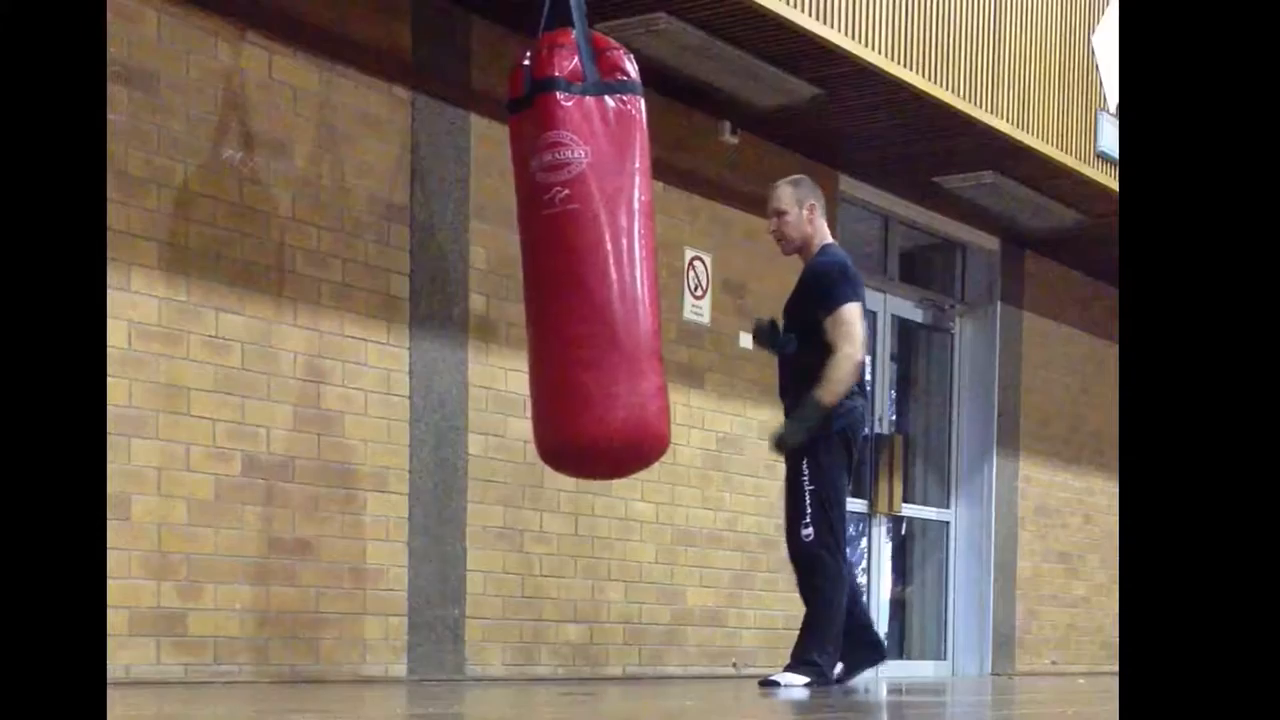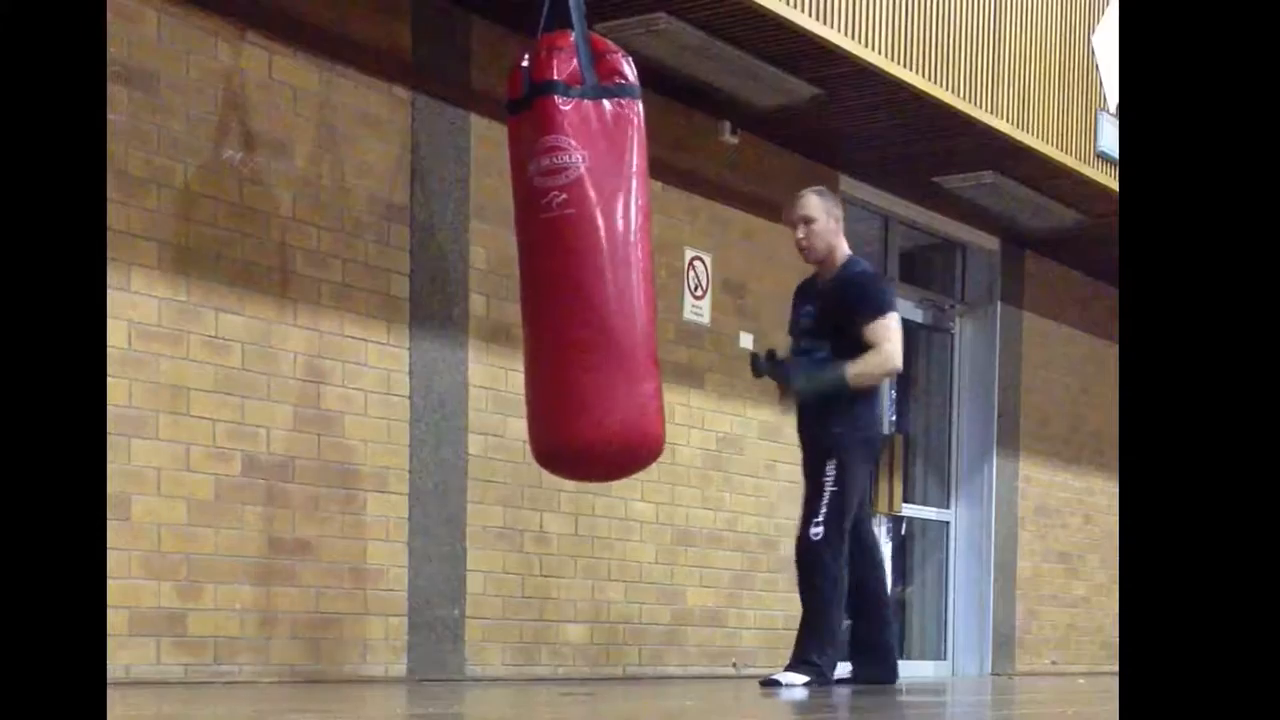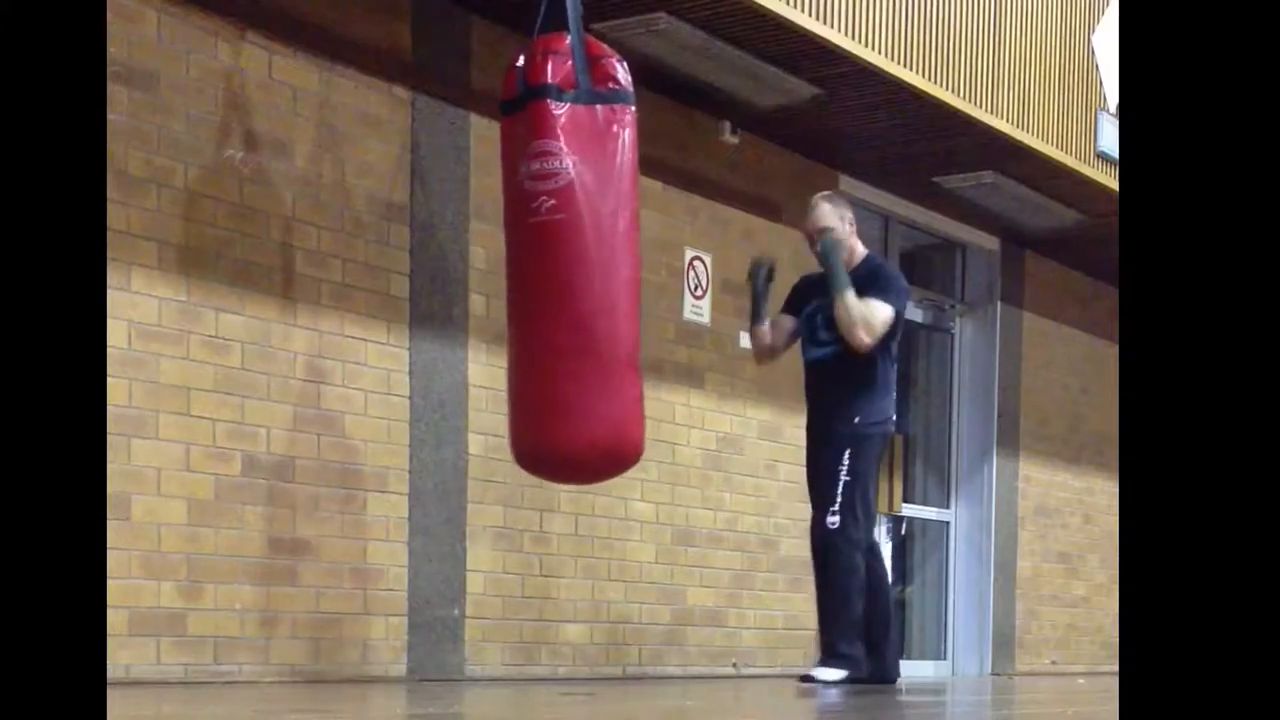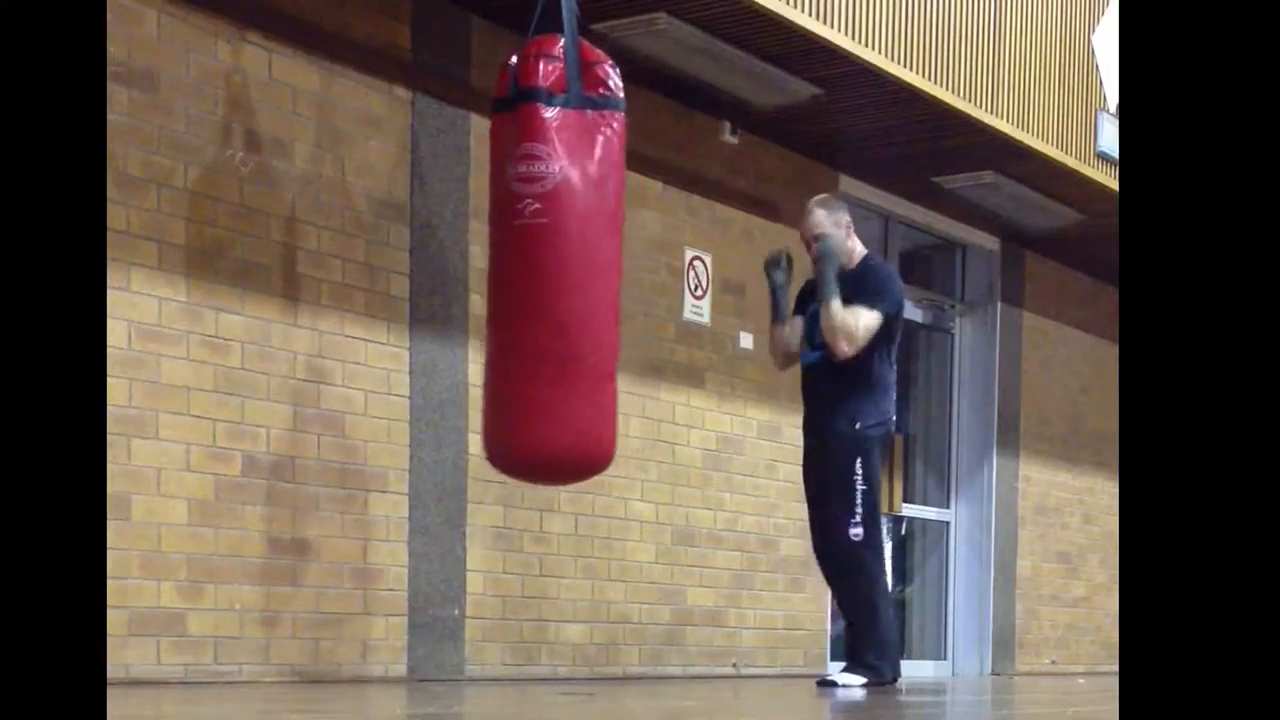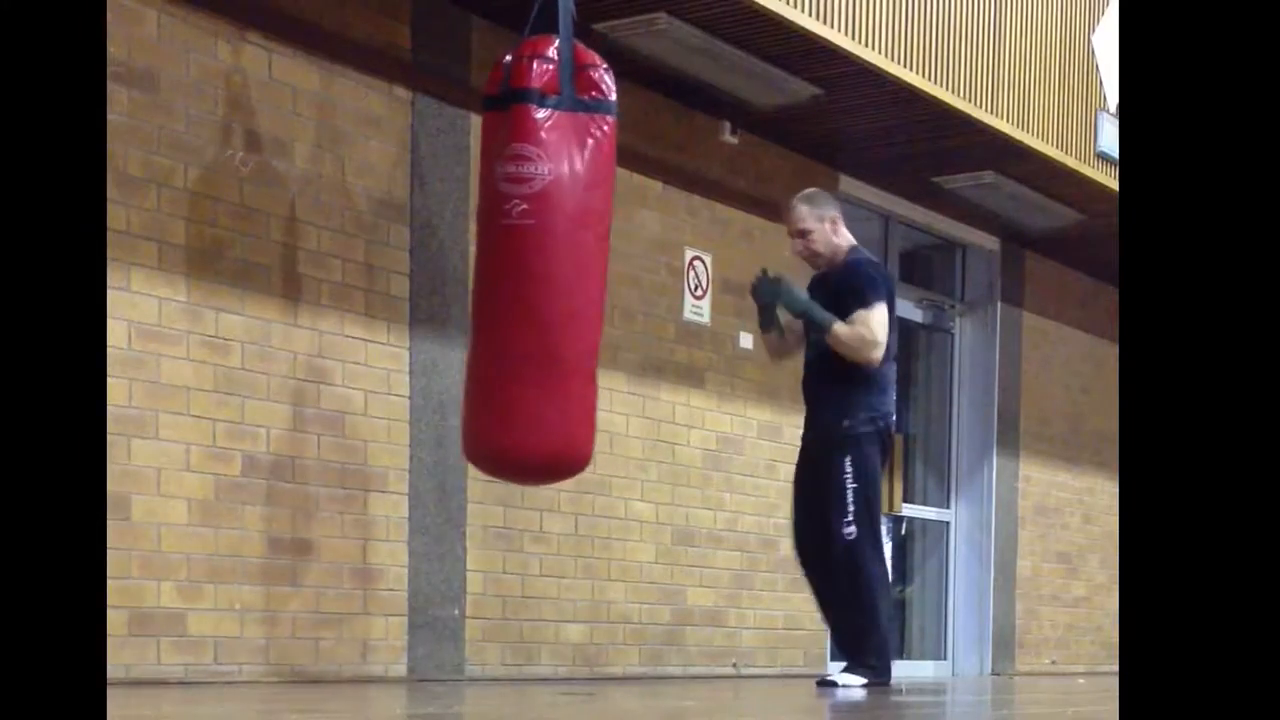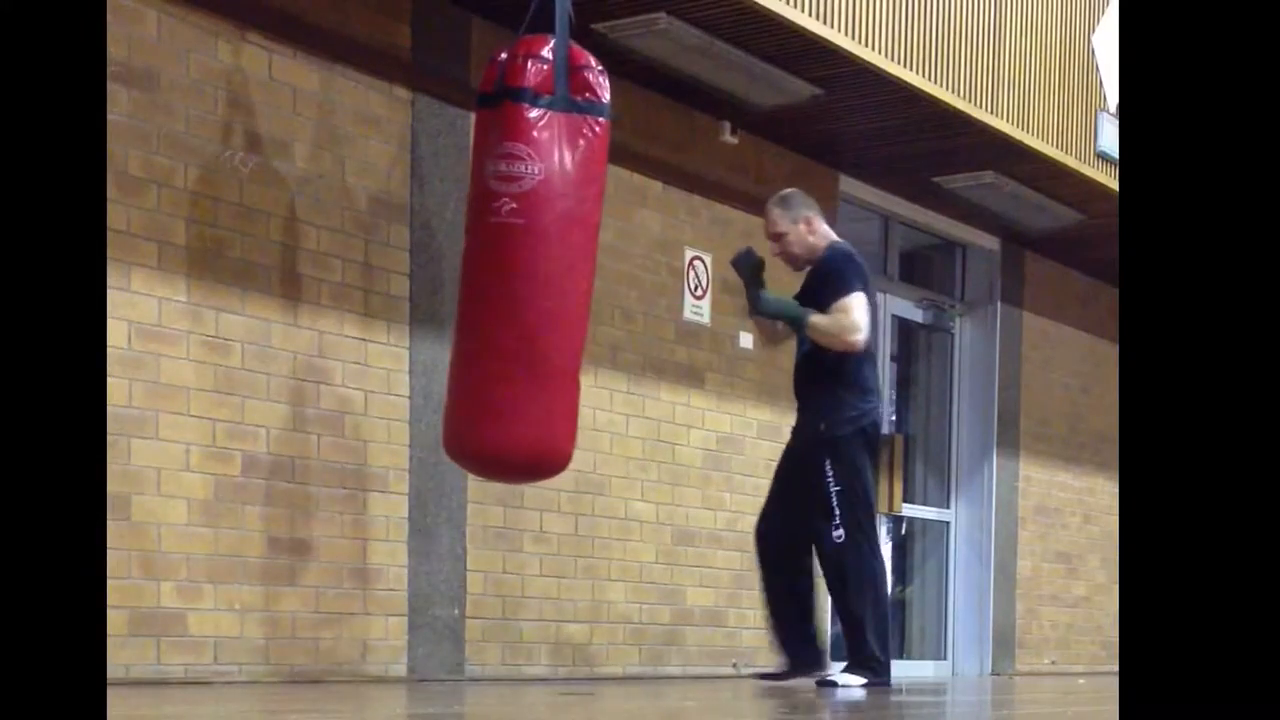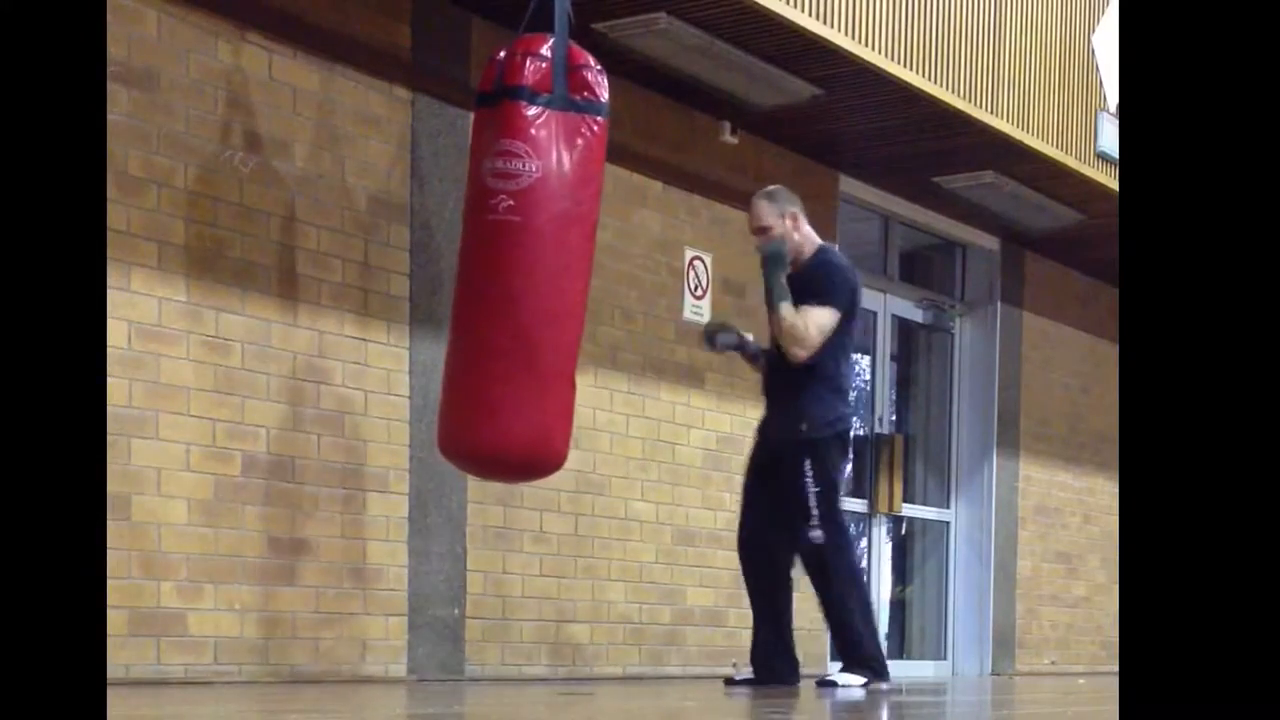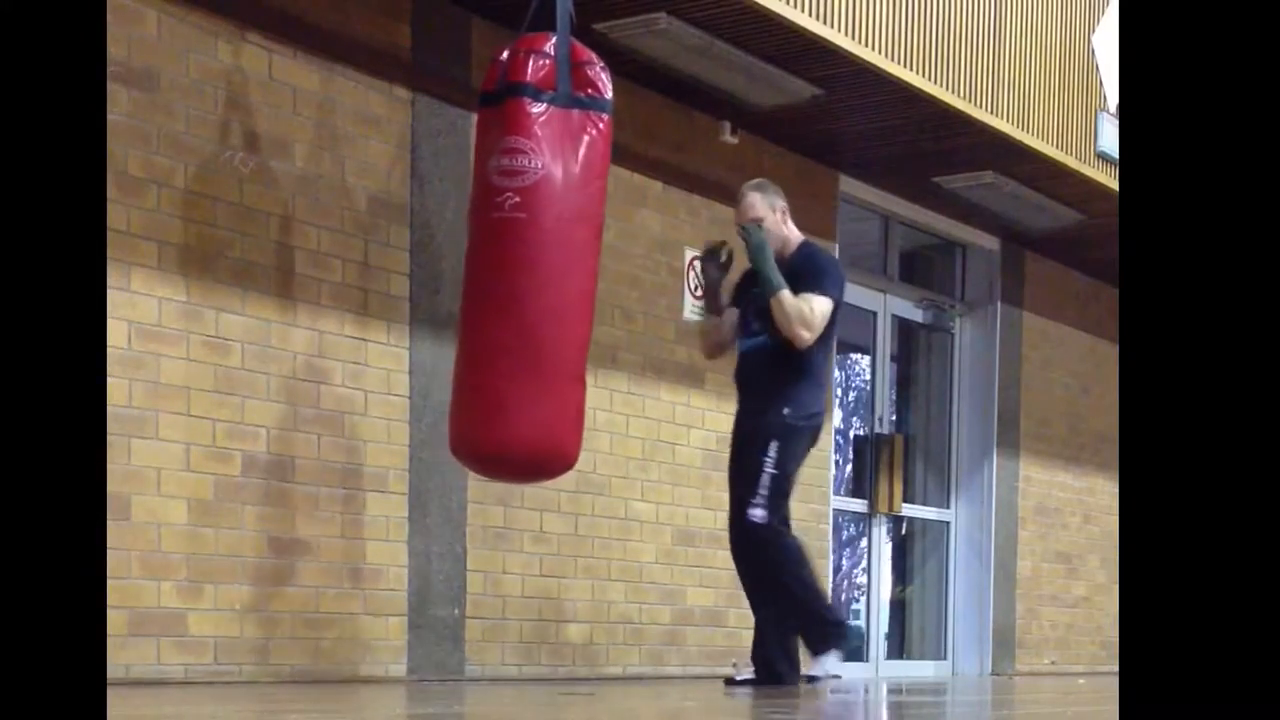
dt=0.2s
person 1, frame 1
left shoulder: (828, 271)
right shoulder: (826, 270)
left elbow: (851, 353)
left wrist: (805, 420)
right wrist: (778, 342)
left hip: (825, 427)
right hip: (824, 427)
left knee: (816, 542)
right knee: (814, 540)
left ankle: (815, 661)
right ankle: (859, 643)
person 1, frame 2
left shoulder: (861, 283)
right shoulder: (807, 292)
left elbow: (889, 357)
left wrist: (825, 379)
right wrist: (778, 370)
left hip: (845, 432)
right hip: (826, 433)
left knee: (819, 544)
right knee: (853, 544)
left ankle: (814, 661)
right ankle: (875, 658)
person 1, frame 3
left shoulder: (882, 277)
right shoulder: (810, 288)
left elbow: (862, 333)
right elbow: (767, 347)
left wrist: (837, 272)
right wrist: (758, 299)
left hip: (859, 424)
right hip: (824, 427)
left knee: (834, 534)
right knee: (856, 541)
left ankle: (843, 654)
right ankle: (878, 659)
person 1, frame 4
left shoulder: (878, 279)
right shoulder: (815, 290)
left elbow: (843, 343)
right elbow: (783, 355)
left wrist: (830, 273)
right wrist: (777, 293)
left hip: (857, 428)
right hip: (821, 429)
left knee: (853, 542)
right knee: (834, 545)
left ankle: (870, 662)
right ankle: (881, 660)
person 1, frame 5
left shoulder: (864, 272)
right shoulder: (821, 282)
left elbow: (872, 349)
right elbow: (779, 348)
left wrist: (811, 313)
right wrist: (767, 307)
left hip: (856, 427)
right hip: (824, 426)
left knee: (853, 541)
right knee: (813, 543)
left ankle: (871, 661)
right ankle: (862, 653)
person 1, frame 6
left shoulder: (839, 263)
right shoulder: (819, 274)
left elbow: (854, 334)
right elbow: (773, 334)
left wrist: (790, 310)
right wrist: (754, 286)
left hip: (842, 426)
right hip: (817, 426)
left knee: (846, 544)
right knee: (777, 536)
left ankle: (870, 662)
right ankle: (800, 653)
person 1, frame 7
left shoulder: (828, 271)
right shoulder: (794, 277)
left elbow: (799, 345)
left wrist: (773, 279)
right wrist: (741, 345)
left hip: (814, 428)
right hip: (783, 427)
left knee: (823, 543)
right knee: (759, 544)
left ankle: (865, 662)
right ankle: (774, 663)
person 1, frame 8
left shoulder: (816, 265)
right shoulder: (751, 279)
left elbow: (802, 332)
right elbow: (713, 346)
left wrist: (767, 267)
right wrist: (713, 288)
left hip: (788, 414)
right hip: (754, 415)
left knee: (761, 523)
right knee: (748, 537)
left ankle: (828, 636)
right ankle: (775, 660)
